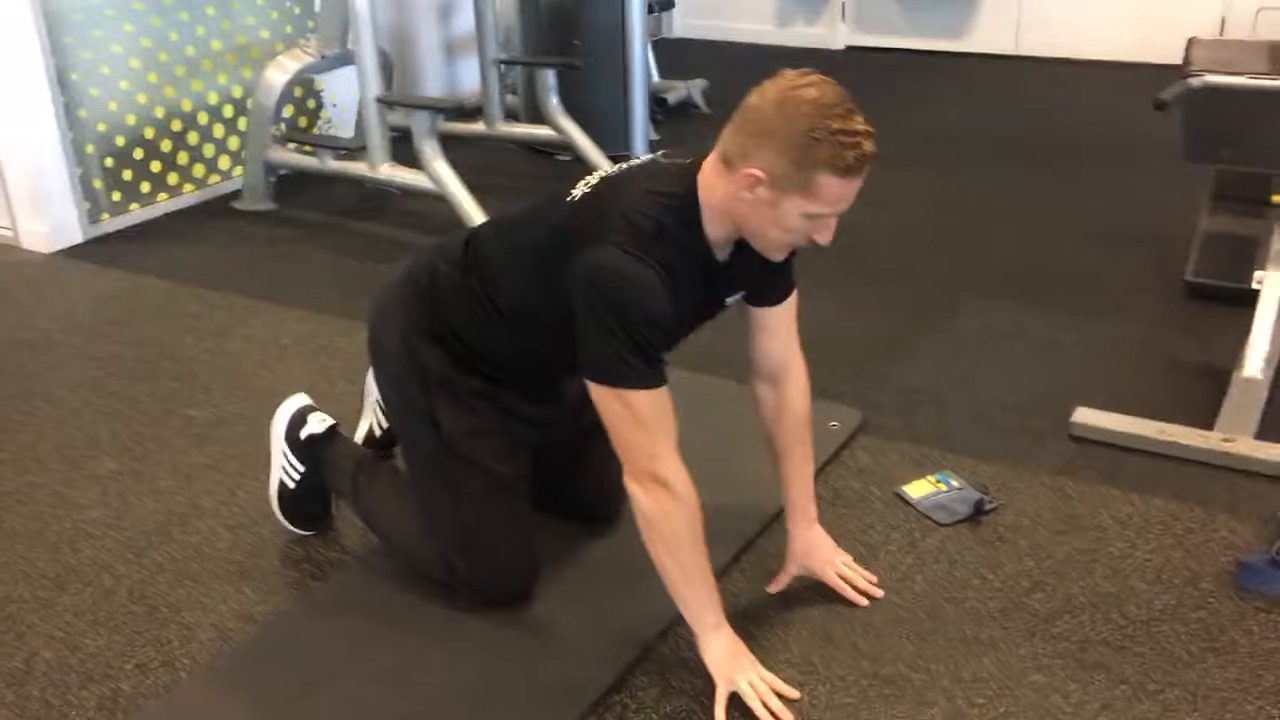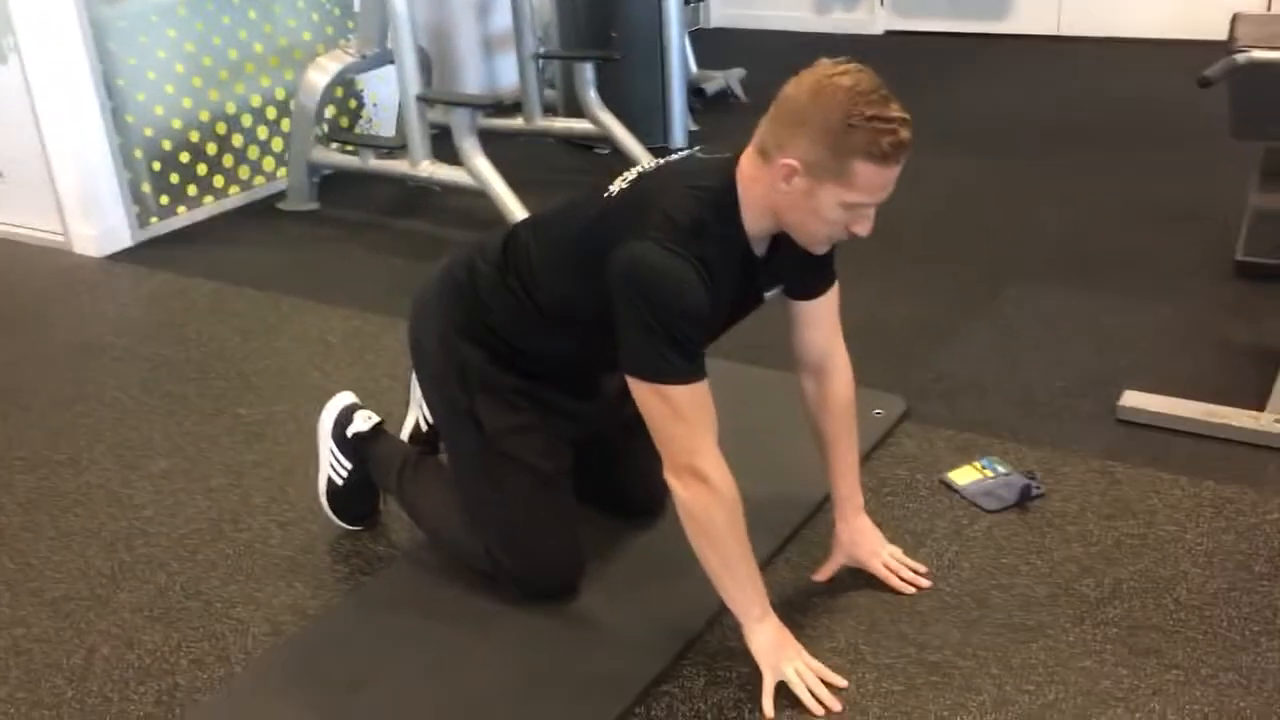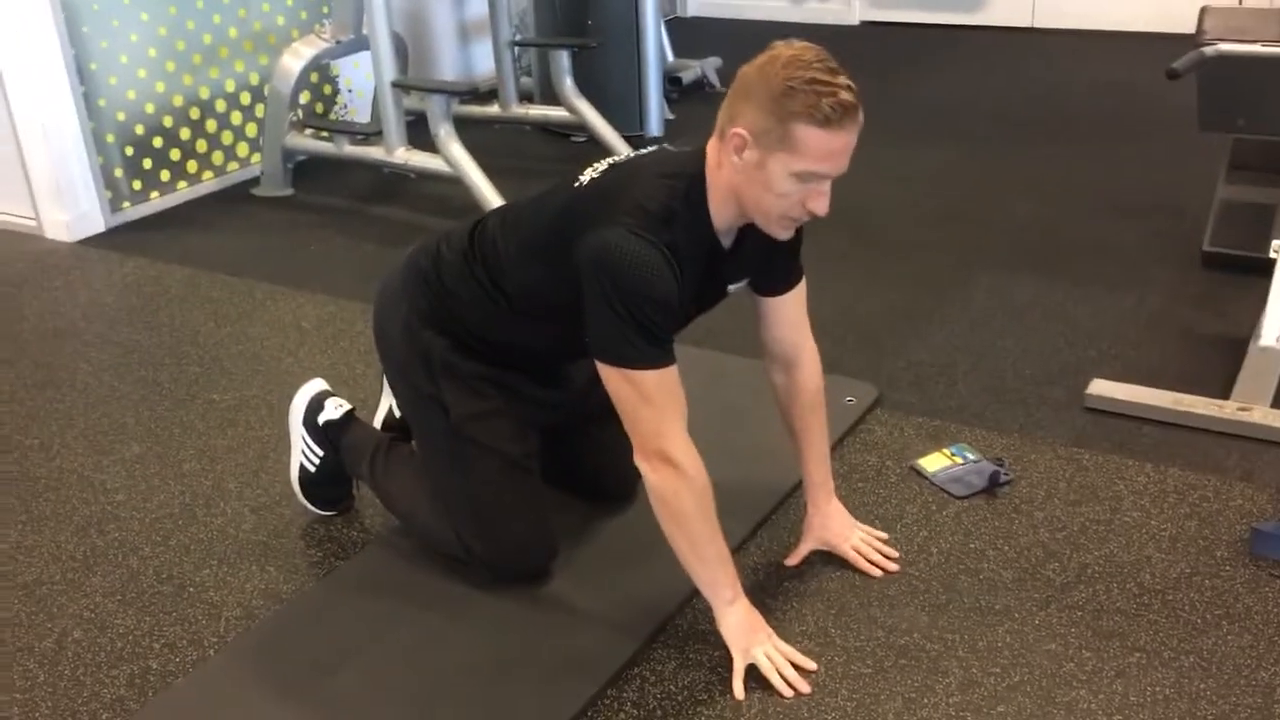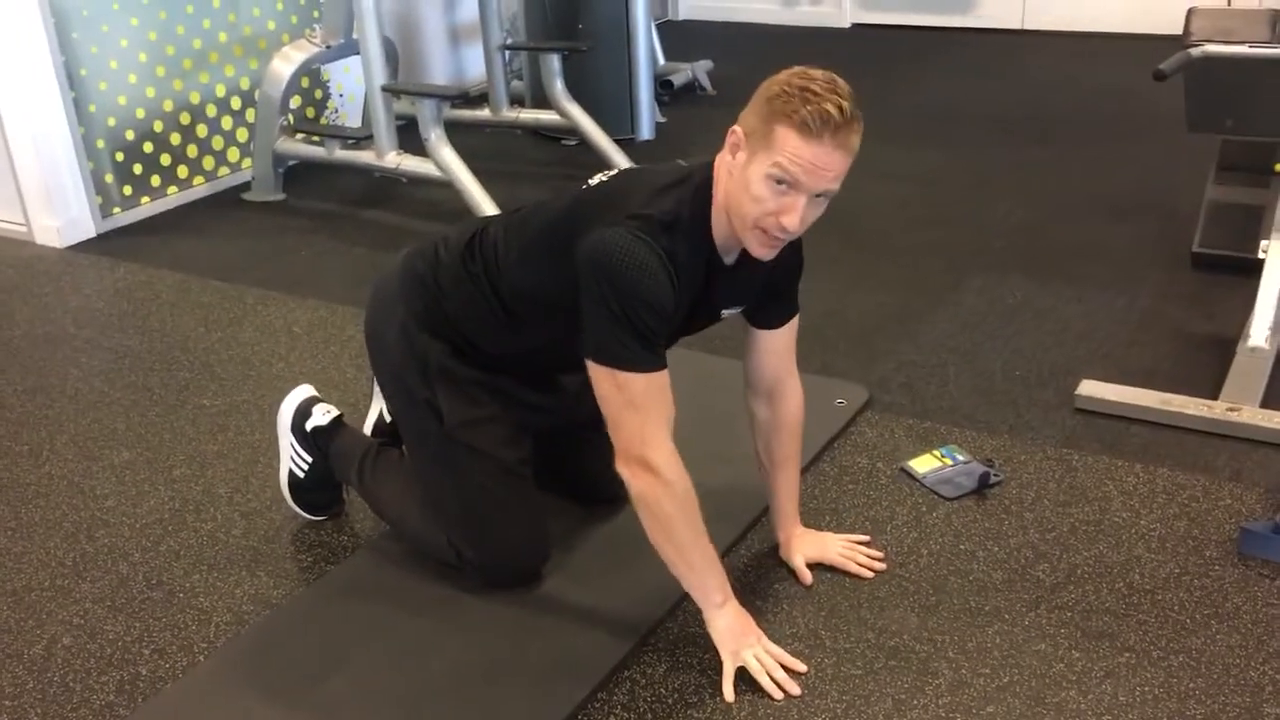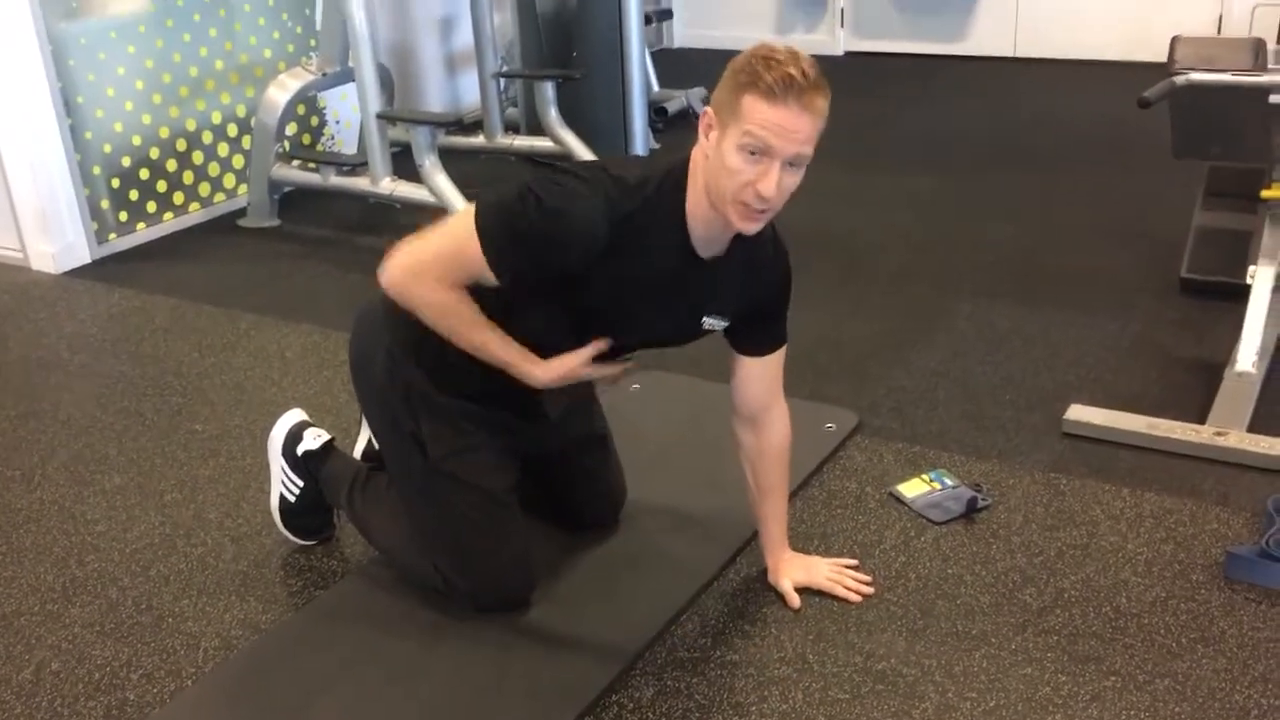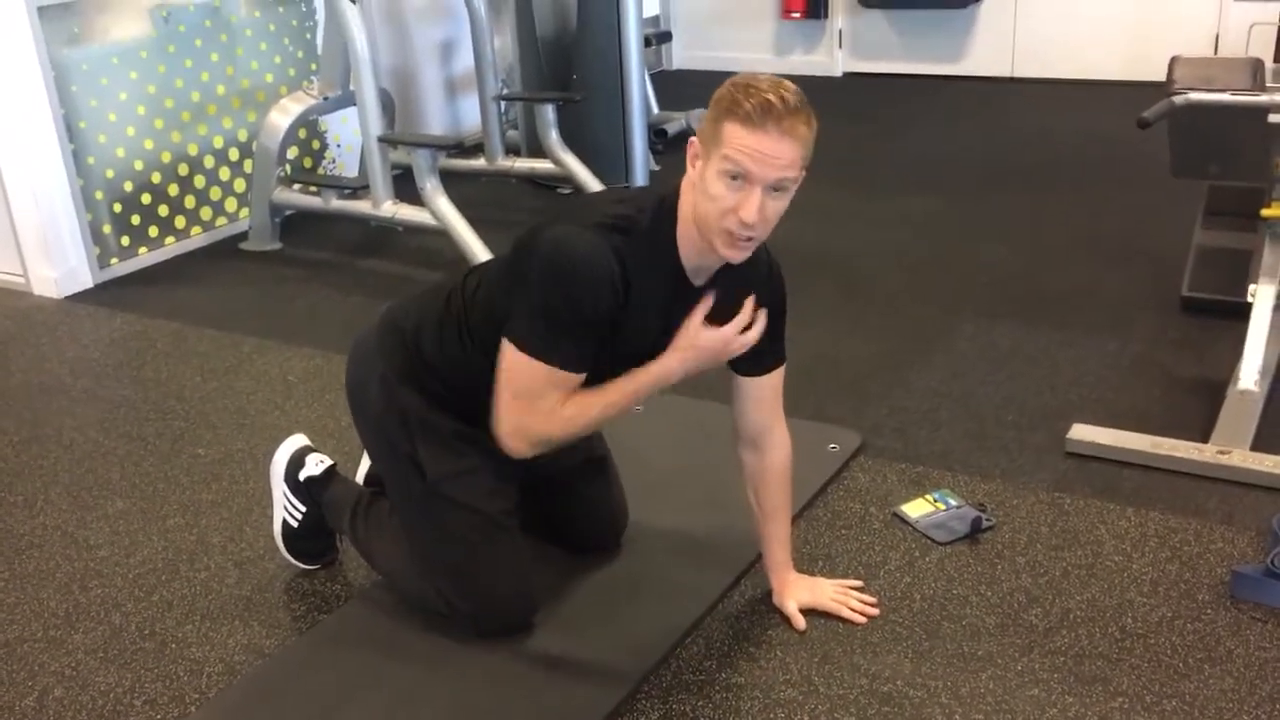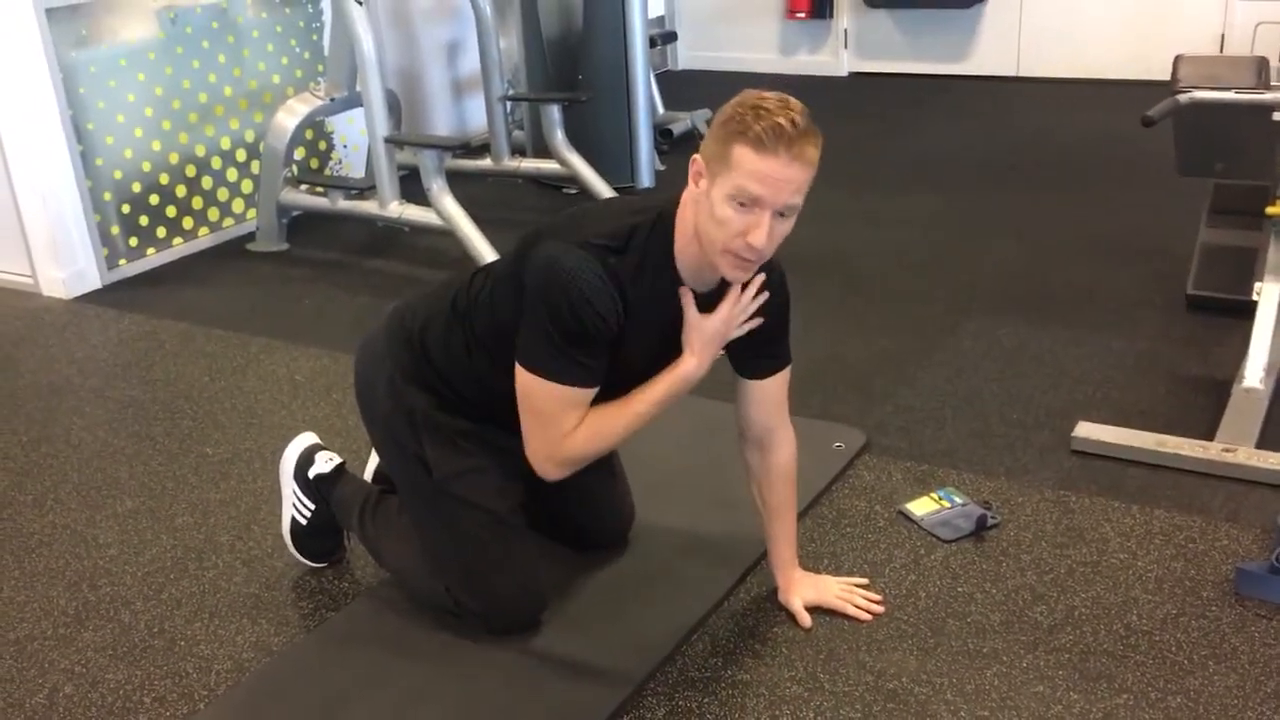
dt=0.7s
person 1, frame 1
left shoulder: (754, 216)
right shoulder: (626, 261)
left elbow: (779, 374)
right elbow: (654, 474)
left wrist: (804, 528)
right wrist: (716, 637)
left hip: (532, 345)
right hip: (436, 342)
left knee: (596, 503)
right knee: (495, 575)
left ankle: (403, 416)
right ankle: (319, 448)
person 1, frame 2
left shoulder: (795, 210)
right shoulder: (663, 257)
left elbow: (824, 365)
right elbow: (694, 470)
left wrist: (852, 520)
right wrist: (762, 627)
left hip: (572, 344)
right hip: (476, 339)
left knee: (639, 498)
right knee: (542, 569)
left ankle: (449, 419)
right ankle: (368, 446)
person 1, frame 3
left shoulder: (766, 205)
right shoulder: (631, 245)
left elbow: (792, 356)
right elbow: (664, 453)
left wrist: (823, 504)
right wrist: (732, 608)
left hip: (539, 335)
right hip: (440, 329)
left knee: (611, 482)
right knee: (514, 551)
left ankle: (469, 422)
right ankle: (338, 435)
person 1, frame 4
left shoulder: (773, 242)
right shoulder: (632, 252)
left elbow: (775, 389)
right elbow: (647, 458)
left wrist: (790, 528)
right wrist: (723, 611)
left hip: (531, 340)
right hip: (432, 330)
left knee: (596, 486)
right knee: (506, 554)
right ankle: (330, 443)
person 1, frame 5
left shoulder: (761, 264)
right shoulder: (589, 209)
left elbow: (759, 413)
right elbow: (408, 272)
left wrist: (779, 553)
right wrist: (532, 369)
left hip: (535, 368)
right hip: (421, 357)
left knee: (595, 511)
right knee: (493, 583)
left ankle: (451, 456)
right ankle: (320, 466)
person 1, frame 6
left shoulder: (754, 280)
right shoulder: (587, 254)
left elbow: (762, 435)
right elbow: (523, 433)
left wrist: (784, 576)
right wrist: (673, 365)
left hip: (519, 382)
right hip: (413, 382)
left knee: (598, 533)
right knee: (498, 606)
right ankle: (322, 492)
person 1, frame 7
left shoulder: (756, 285)
right shoulder: (580, 270)
left elbow: (767, 435)
right elbow: (555, 454)
left wrist: (788, 573)
right wrist: (692, 363)
left hip: (521, 385)
right hip: (420, 383)
left knee: (603, 531)
right knee: (506, 601)
right ankle: (332, 487)
